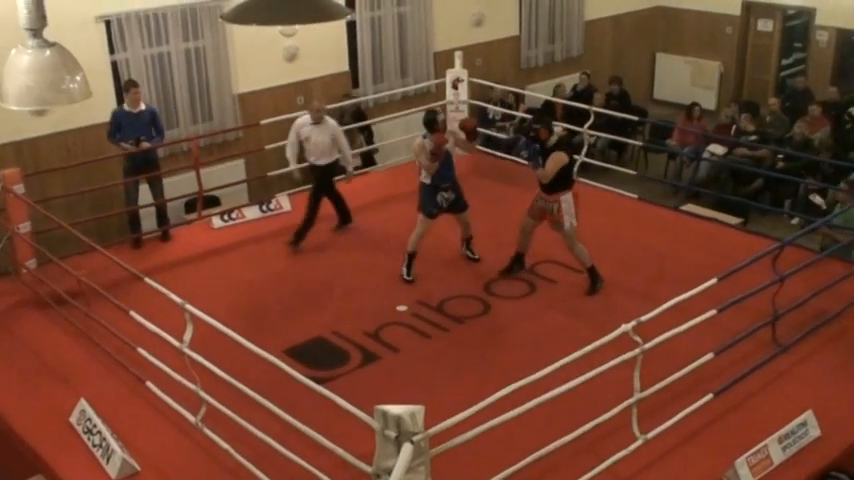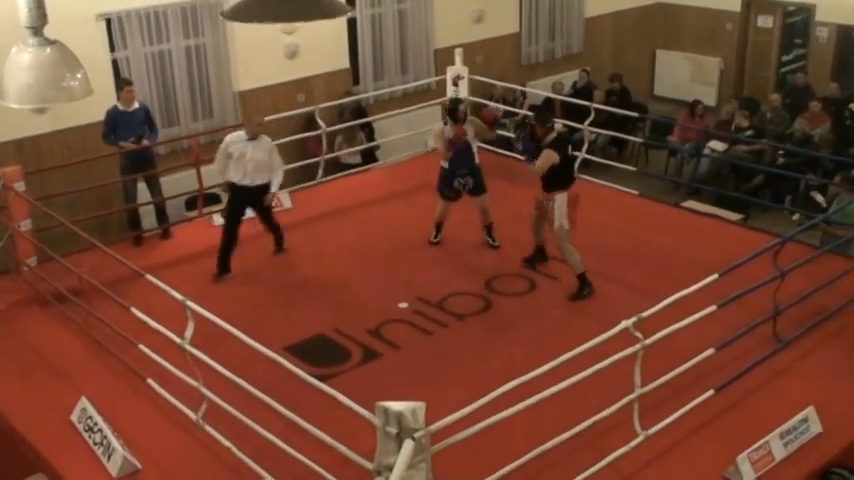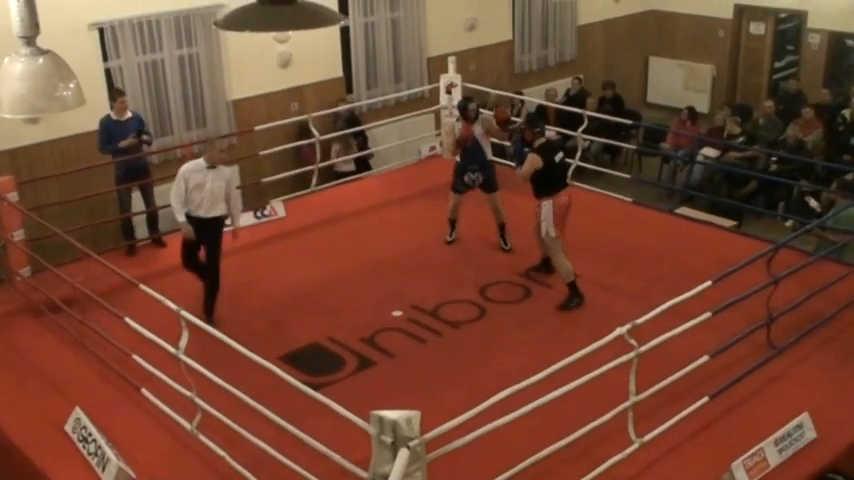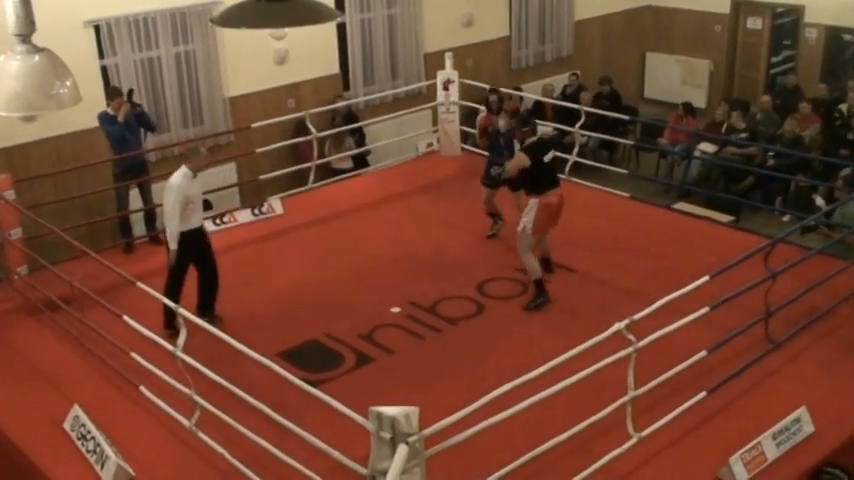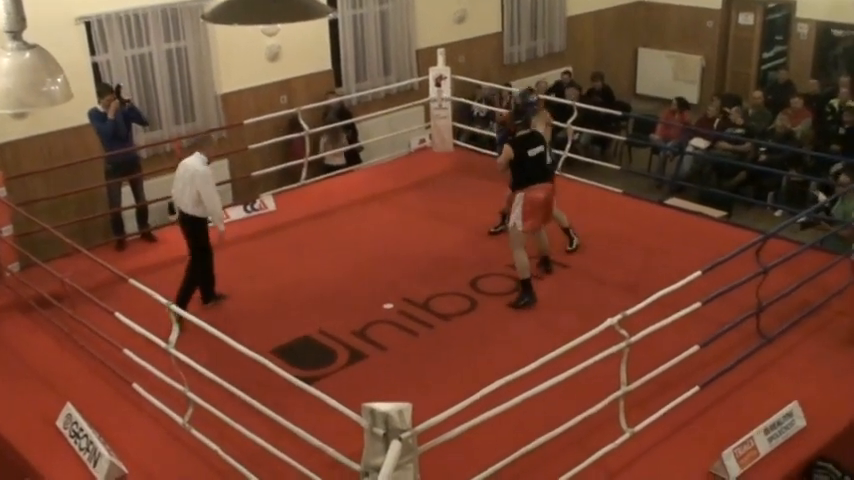
dt=0.5s
person 1, frame 1
left shoulder: (560, 152)
right shoulder: (543, 142)
left elbow: (544, 177)
left wrist: (532, 157)
left hip: (560, 199)
right hip: (544, 195)
left knee: (572, 243)
right knee: (525, 228)
left ankle: (595, 276)
right ankle: (517, 262)
person 1, frame 2
left shoulder: (551, 151)
right shoulder: (561, 136)
left elbow: (537, 171)
left wrist: (528, 151)
left hip: (560, 197)
right hip: (553, 193)
left knee: (563, 244)
right knee: (537, 218)
left ankle: (585, 284)
right ankle: (540, 253)
person 1, frame 3
left shoulder: (535, 155)
right shoulder: (553, 145)
left elbow: (523, 175)
left wrist: (518, 155)
right wrist: (525, 146)
left hip: (551, 203)
right hip: (560, 196)
left knee: (555, 252)
right knee: (539, 231)
left ankle: (575, 294)
right ankle: (546, 264)
person 1, frame 4
left shoulder: (525, 153)
right shoulder: (546, 143)
left elbow: (509, 172)
left wrist: (510, 157)
left hip: (540, 201)
right hip: (556, 195)
left knee: (524, 250)
right knee: (540, 230)
left ankle: (541, 293)
right ankle: (545, 262)
person 1, frame 5
left shoulder: (511, 145)
right shoulder: (539, 137)
left elbow: (501, 166)
left hip: (528, 196)
right hip: (546, 190)
left knee: (517, 246)
right knee: (538, 227)
left ankle: (527, 292)
right ankle: (545, 262)
person 2, frame 1
left shoulder: (332, 126)
right shoulder: (300, 123)
left elbow: (344, 147)
right elbow: (292, 144)
left wrist: (349, 168)
right wrist: (293, 165)
left hip: (327, 166)
right hip: (313, 165)
left knee: (313, 202)
right knee: (332, 194)
left ankle: (299, 237)
right ankle: (345, 219)
person 2, frame 2
left shoulder: (267, 143)
right shoulder: (230, 140)
left elbow: (277, 168)
right elbow: (220, 162)
left wrist: (273, 191)
right wrist: (225, 180)
left hip: (260, 190)
right hip: (237, 189)
left knee: (268, 221)
right knee: (229, 229)
left ankle: (280, 242)
right ankle: (223, 269)
person 2, frame 3
left shoulder: (227, 173)
right shoulder: (188, 170)
left elbow: (233, 199)
right elbow: (176, 198)
left wrist: (236, 223)
right wrist: (183, 222)
left hip: (214, 223)
right hip: (192, 221)
left knee: (212, 268)
right knee: (189, 262)
left ankle: (209, 311)
right ankle: (208, 281)
person 2, frame 4
left shoulder: (190, 178)
right shoulder: (178, 184)
right elbow: (171, 218)
left wrist: (200, 228)
right wrist: (173, 247)
left hip: (196, 232)
right hip: (181, 236)
left knee: (209, 270)
right knee: (176, 280)
left ankle: (205, 311)
right ankle: (170, 323)
person 2, frame 5
left shoulder: (185, 163)
right shoulder: (202, 171)
left elbow: (175, 191)
right elbow: (211, 201)
right wrist: (221, 225)
left hip: (184, 216)
right hip: (196, 221)
left knee: (205, 255)
right knee: (196, 266)
left ankle: (208, 294)
right ankle: (178, 309)
person 3, frame 1
left shoulder: (150, 111)
right shoulder: (118, 114)
left elbow: (160, 134)
right elbow: (111, 136)
left wrist: (151, 144)
right wrist: (123, 145)
left hip: (150, 159)
right hip: (130, 161)
left knee: (159, 196)
right knee: (131, 200)
left ankle: (164, 229)
right ankle: (136, 235)
person 3, frame 2
left shoulder: (143, 108)
right shoulder: (112, 114)
left elbow: (154, 129)
right elbow: (106, 137)
left wrist: (149, 141)
right wrist: (122, 144)
left hip: (147, 157)
right hip: (127, 161)
left knee: (157, 194)
right knee: (130, 199)
left ankle: (165, 226)
right ankle: (137, 233)
person 3, frame 3
left shoulder: (136, 117)
right shoulder: (106, 123)
left elbow: (149, 137)
right elbow: (103, 148)
left wrist: (146, 138)
right wrist: (122, 144)
left hip: (141, 166)
right hip: (122, 170)
left knee: (151, 204)
right knee: (125, 209)
left ankle: (155, 236)
right ankle: (130, 242)
person 3, frame 4
left shoulder: (132, 112)
right shoulder: (104, 117)
left elbow: (152, 128)
right elbow: (115, 136)
left wrist: (140, 110)
right wrist: (121, 116)
left hip: (140, 163)
right hip: (121, 166)
left knee: (149, 201)
right knee: (122, 207)
left ankle: (153, 234)
right ankle: (128, 240)
person 3, frame 5
left shoulder: (122, 108)
right shoulder: (94, 114)
left elbow: (144, 122)
right elbow: (106, 134)
left wrist: (129, 104)
right wrist: (111, 113)
left hip: (132, 159)
right hip: (113, 163)
left knee: (141, 198)
right knee: (114, 204)
left ankle: (145, 230)
right ankle: (120, 237)
person 4, frame 1
left shoulder: (451, 136)
right shoulder: (420, 145)
left elbow: (470, 149)
right elbow: (430, 169)
right wrist: (435, 152)
left hip: (451, 186)
right hip: (431, 189)
left knee: (465, 221)
right knee: (421, 229)
left ankle: (467, 247)
right ankle: (407, 266)
person 4, frame 2
left shoulder: (472, 123)
right shoulder: (441, 131)
left elbow: (490, 136)
right elbow: (444, 155)
right wrist: (453, 143)
left hip: (472, 171)
right hip: (451, 173)
left knee: (484, 207)
right knee: (444, 208)
left ankle: (489, 234)
right ankle: (437, 231)
person 4, frame 3
left shoulder: (484, 122)
left elbow: (504, 136)
right elbow: (453, 152)
right wrist: (459, 142)
left hip: (484, 167)
right hip: (463, 168)
left knee: (495, 205)
right knee: (454, 203)
left ankle: (503, 235)
right ankle: (452, 229)
person 4, frame 4
left shoulder: (509, 116)
right shoulder: (483, 118)
right elbow: (481, 144)
right wrist: (483, 133)
right hip: (494, 163)
left knee: (519, 201)
right knee: (486, 199)
right ankle: (496, 221)
person 4, frame 5
left shoulder: (542, 118)
right elbow: (509, 141)
left knee: (550, 208)
right knee: (510, 198)
left ankle: (572, 236)
right ankle: (504, 223)
